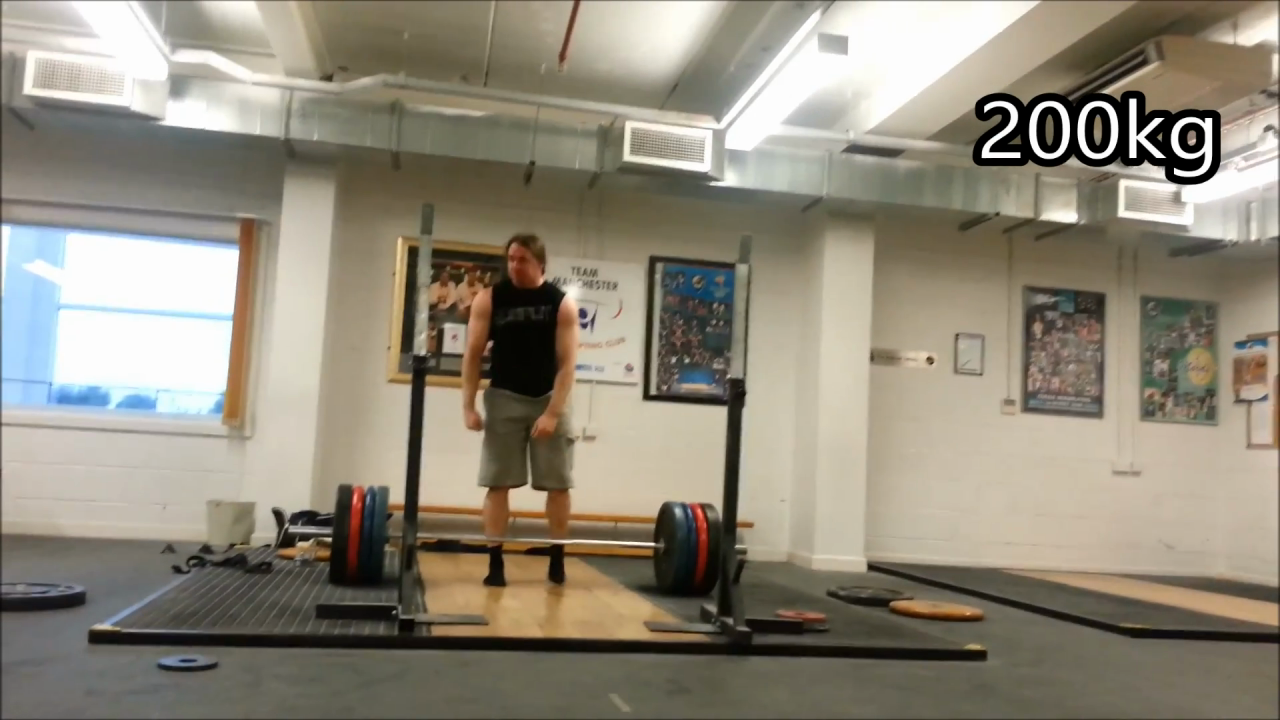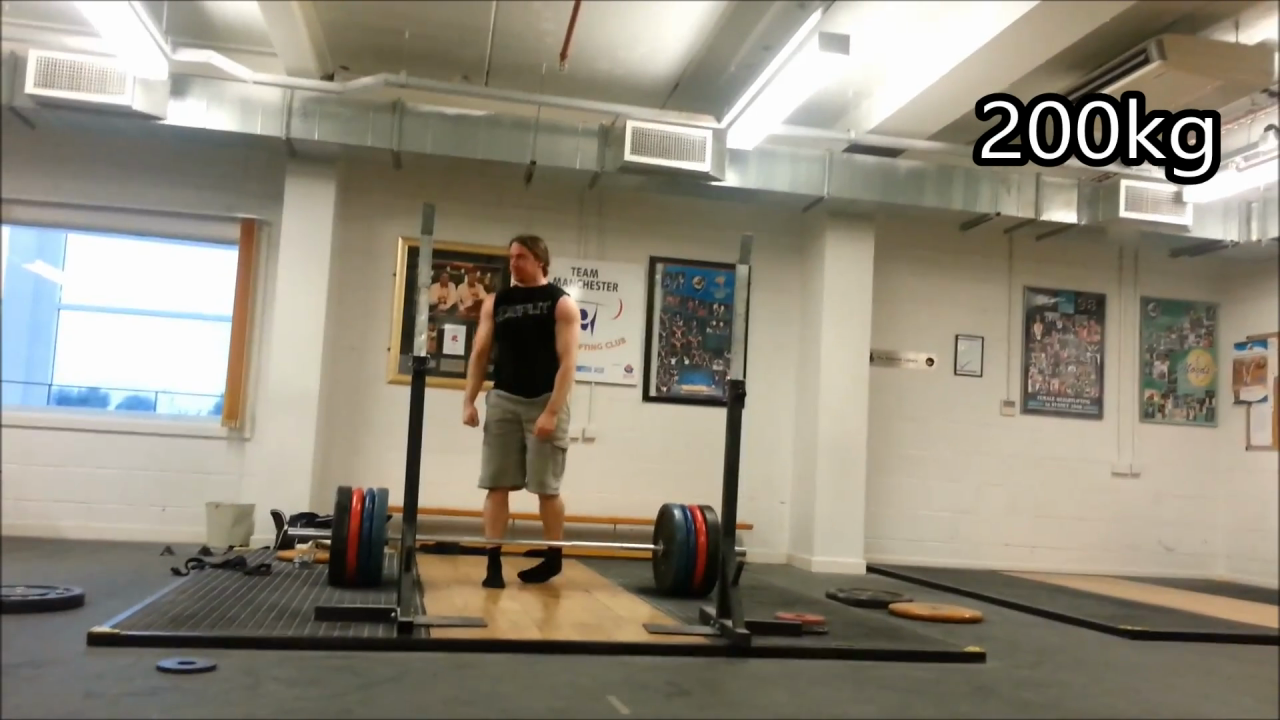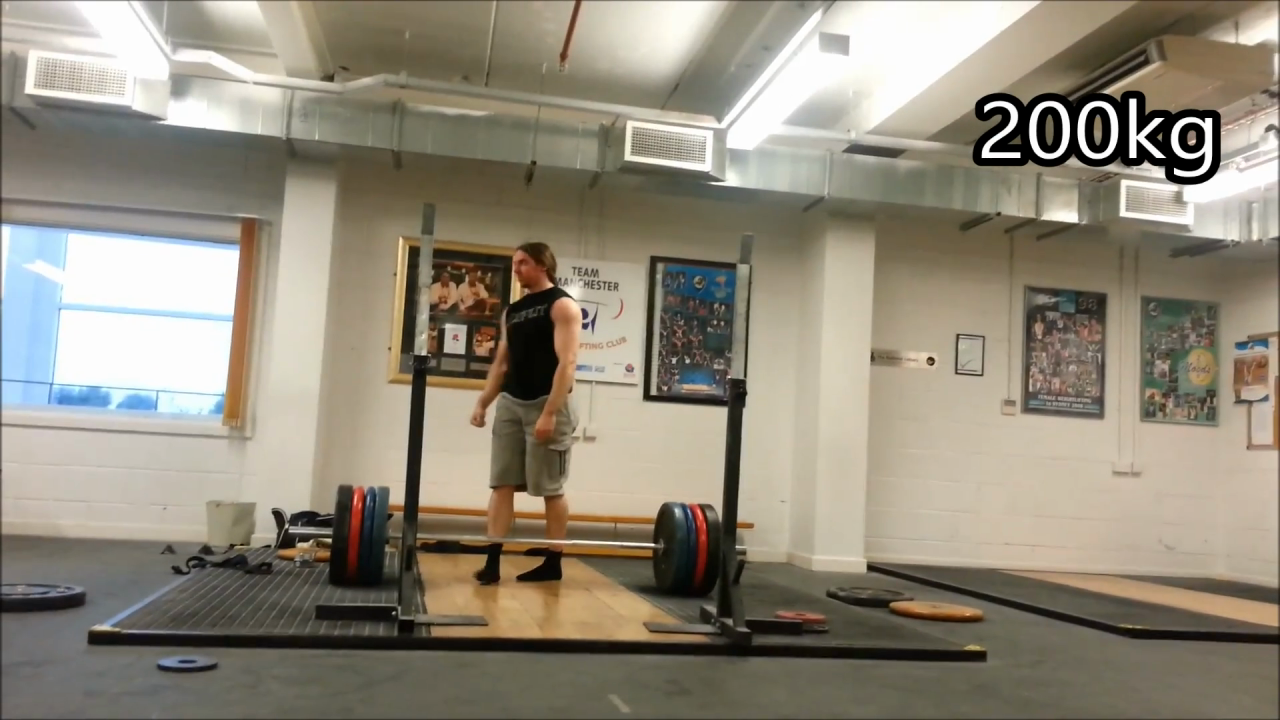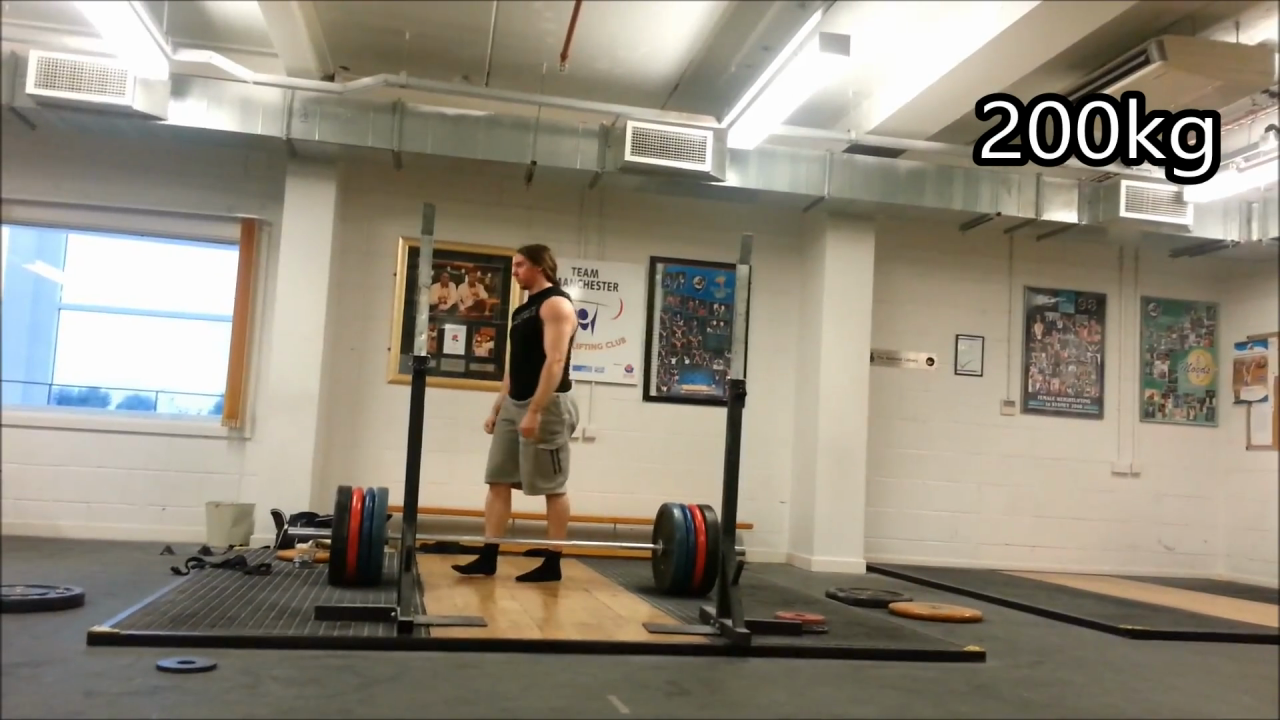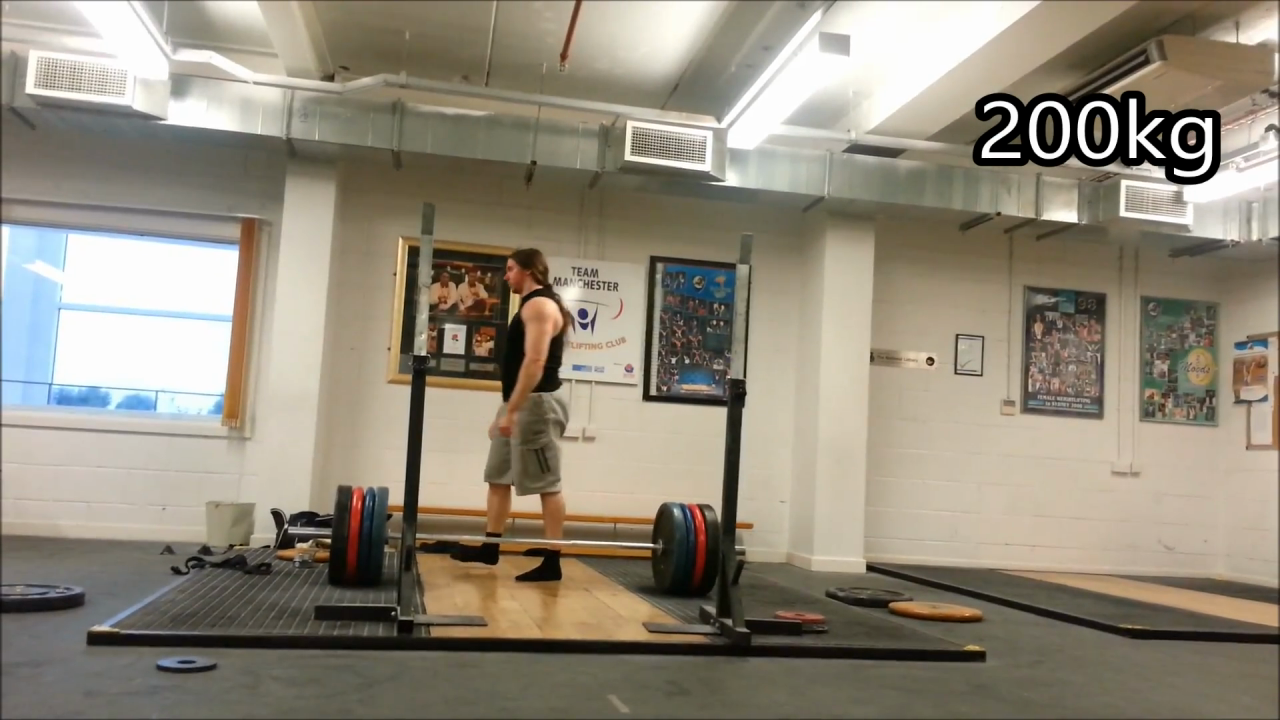
dt=0.2s
person 1, frame 1
left shoulder: (562, 304)
right shoulder: (488, 299)
left elbow: (567, 363)
right elbow: (473, 354)
left wrist: (553, 413)
right wrist: (468, 406)
left hip: (548, 400)
right hip: (504, 398)
left knee: (558, 484)
right knee: (497, 484)
left ankle: (557, 559)
right ankle: (495, 564)
person 1, frame 2
left shoulder: (562, 304)
right shoulder: (496, 301)
left elbow: (568, 362)
right elbow: (480, 355)
left wrist: (552, 411)
right wrist: (469, 401)
left hip: (546, 402)
right hip: (503, 401)
left knee: (547, 488)
right knee: (497, 485)
left ankle: (553, 558)
right ankle: (493, 565)
person 1, frame 3
left shoulder: (563, 306)
right shoulder: (513, 311)
left elbow: (567, 363)
right elbow: (501, 362)
left wrist: (550, 413)
right wrist: (481, 403)
left hip: (549, 406)
right hip: (511, 403)
left knee: (550, 488)
right knee: (502, 484)
left ankle: (553, 563)
right ankle: (493, 561)
person 1, frame 4
left shoulder: (556, 305)
right shoulder: (521, 311)
left elbow: (555, 362)
left wrist: (535, 411)
right wrist: (497, 408)
left hip: (548, 406)
right hip: (514, 405)
left knee: (552, 487)
right knee: (498, 481)
left ankle: (552, 564)
right ankle: (488, 557)
person 1, frame 5
left shoulder: (540, 305)
right shoulder: (531, 308)
left elbow: (535, 362)
left wrist: (512, 410)
right wrist: (506, 410)
left hip: (536, 404)
right hip: (516, 405)
left knee: (547, 484)
right knee: (497, 479)
left ankle: (552, 563)
right ankle: (490, 547)
